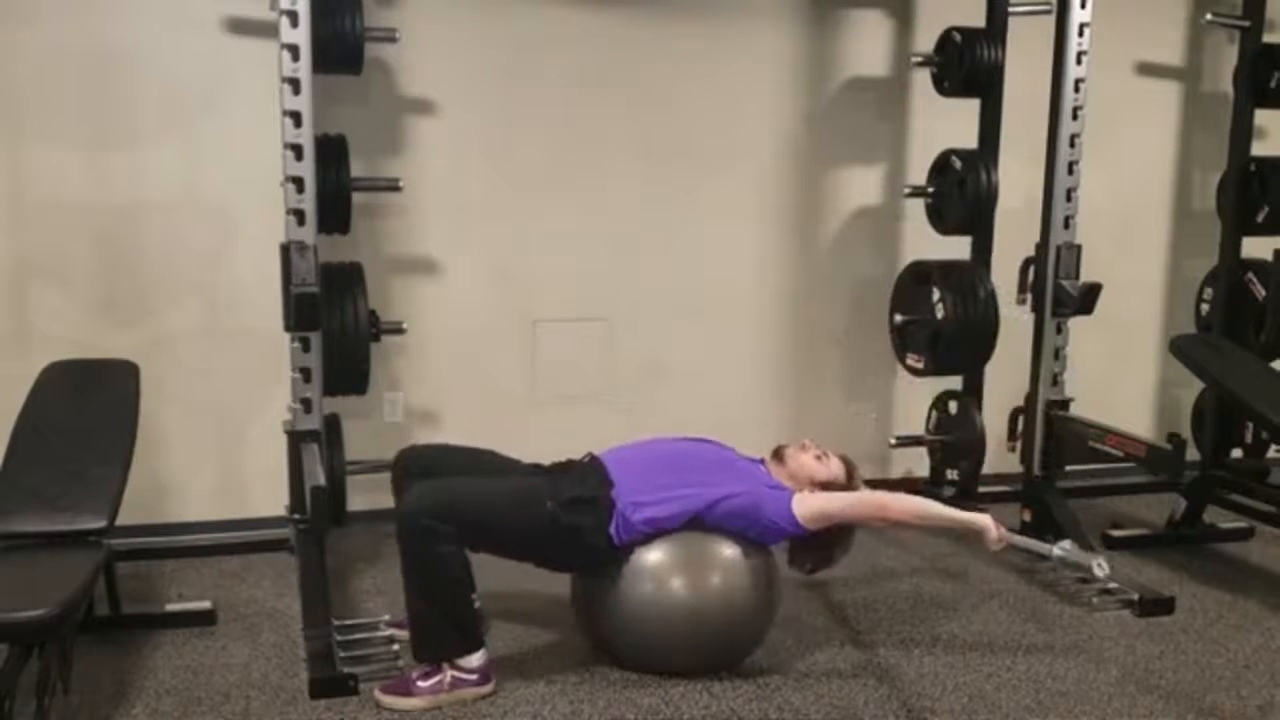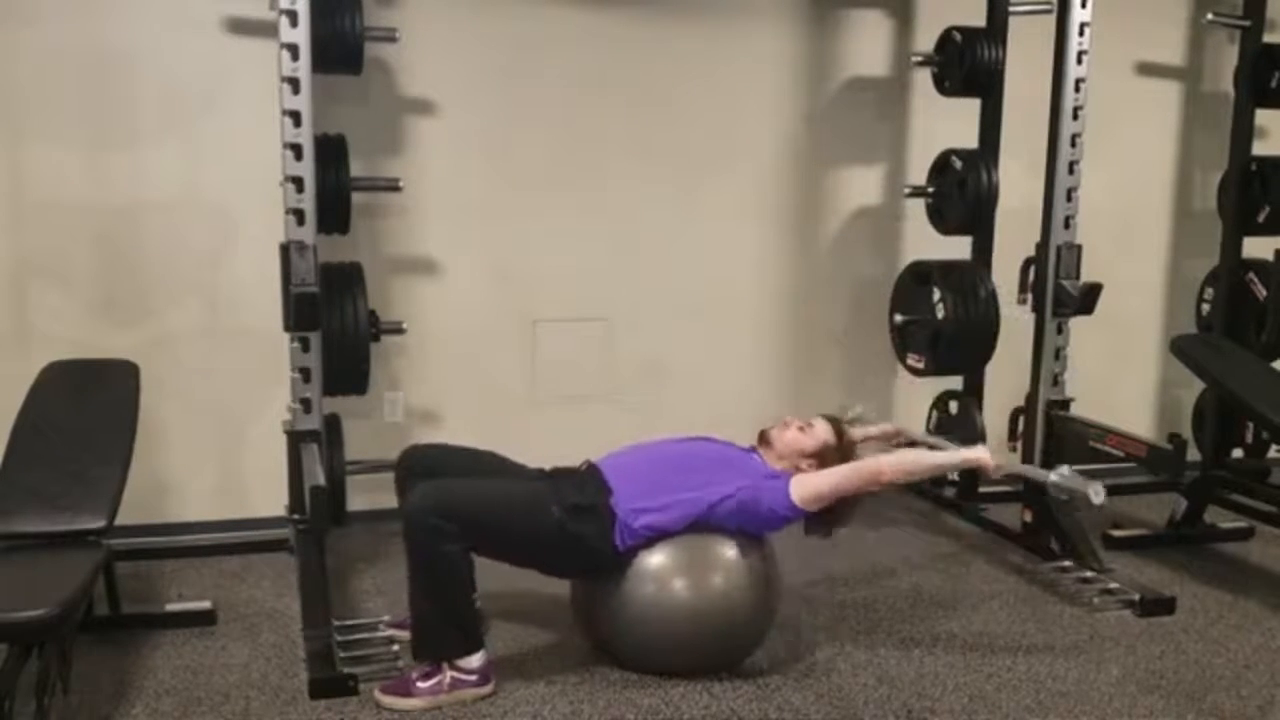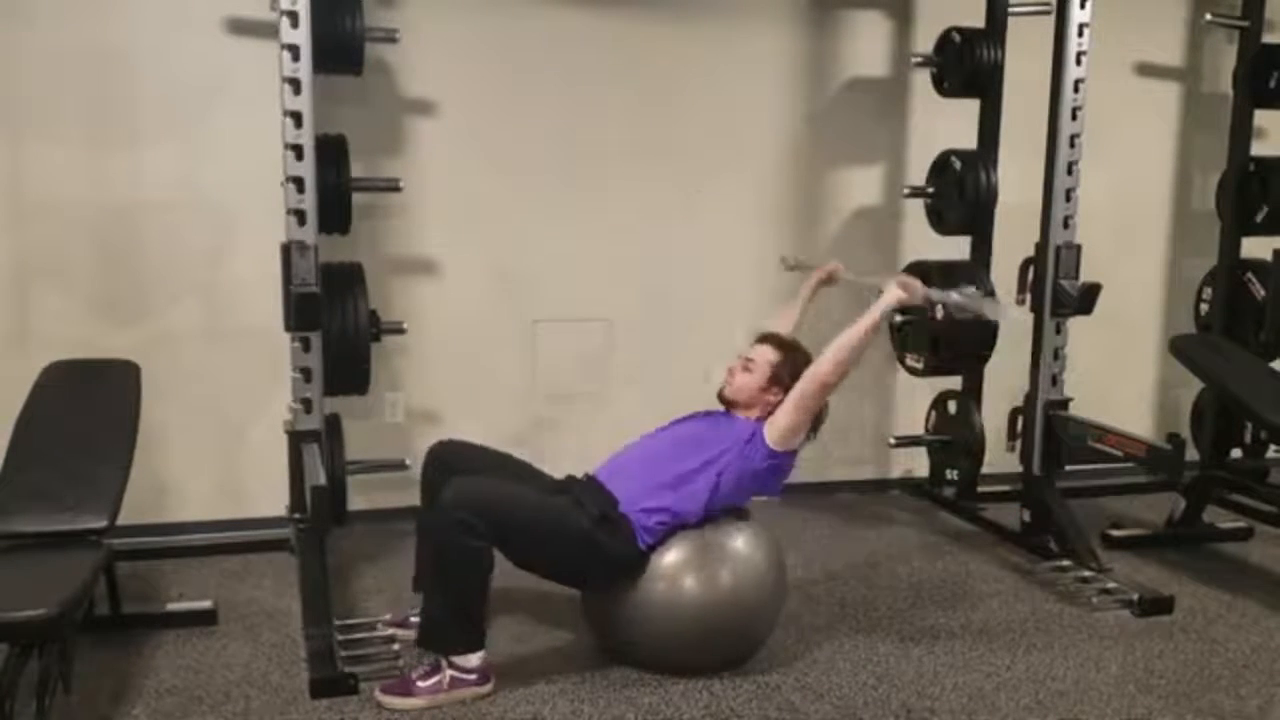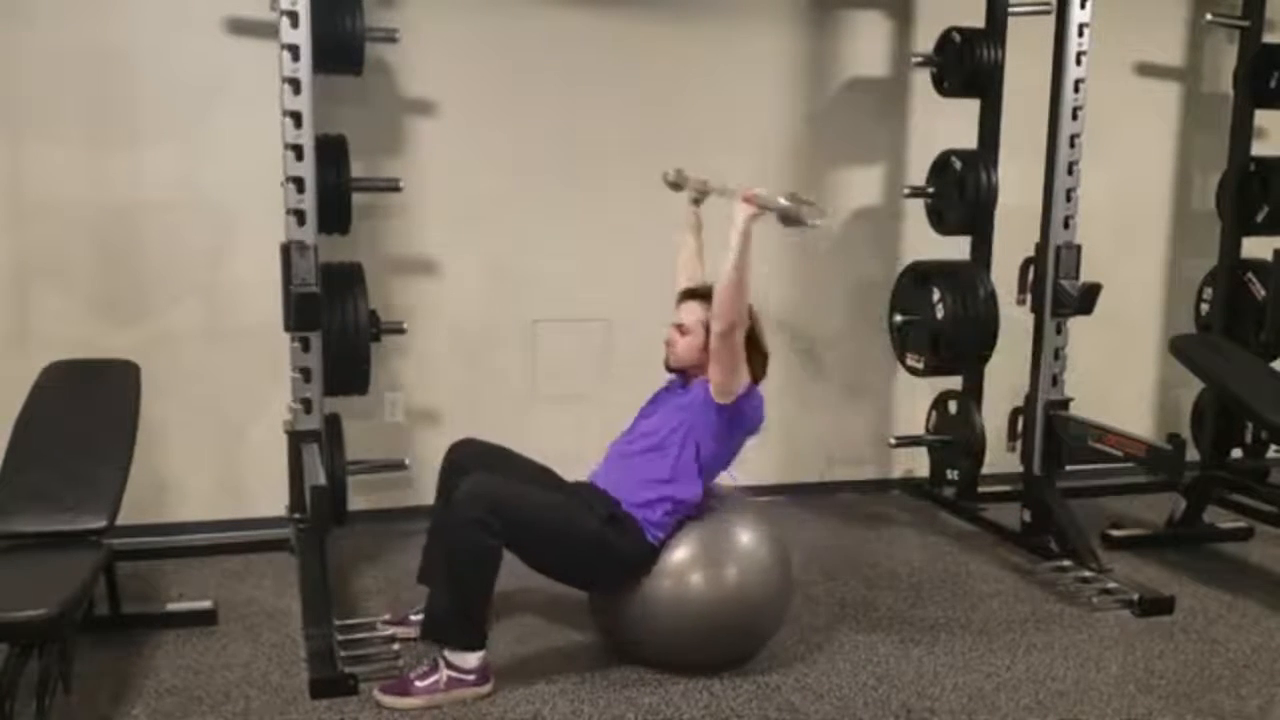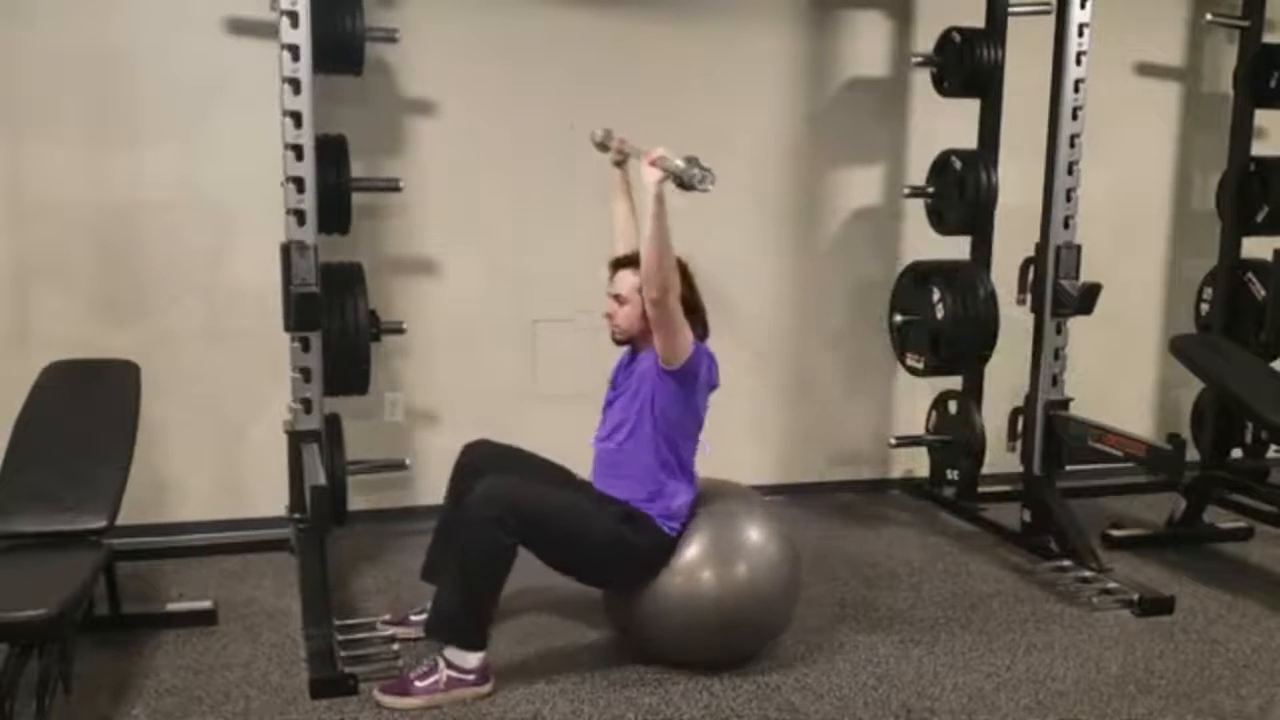
dt=0.4s
person 1, frame 1
left shoulder: (777, 509)
right shoulder: (756, 475)
left elbow: (874, 507)
left wrist: (972, 520)
left hip: (583, 517)
right hip: (577, 479)
left knee: (424, 509)
right knee: (416, 466)
left ankle: (460, 662)
right ankle: (447, 609)
person 1, frame 2
left shoulder: (775, 494)
right shoulder: (750, 463)
left elbow: (872, 473)
left wrist: (964, 457)
right wrist: (867, 434)
left hip: (585, 525)
right hip: (574, 487)
left knee: (430, 508)
right knee: (419, 465)
left ankle: (460, 663)
right ankle: (448, 613)
person 1, frame 3
left shoulder: (764, 451)
right shoulder: (727, 421)
left elbow: (817, 380)
right elbow: (773, 349)
left wrist: (882, 306)
right wrist: (808, 286)
left hip: (603, 538)
right hip: (581, 498)
left knee: (460, 502)
right knee: (446, 459)
left ankle: (462, 663)
right ankle: (443, 610)
person 1, frame 4
left shoulder: (730, 404)
right shoulder: (686, 385)
left elbow: (727, 326)
right elbow: (693, 295)
left wrist: (742, 230)
right wrist: (693, 215)
left hip: (618, 541)
right hip: (589, 504)
left knee: (477, 497)
right knee: (468, 456)
left ankle: (463, 664)
right ankle: (441, 609)
person 1, frame 5
left shoulder: (683, 364)
right shoulder: (641, 352)
left elbow: (661, 289)
right elbow: (632, 252)
left wrist: (658, 192)
right wrist: (620, 174)
left hip: (636, 537)
right hip: (603, 506)
left knee: (494, 499)
right knee: (482, 458)
left ankle: (462, 663)
right ankle: (445, 604)
